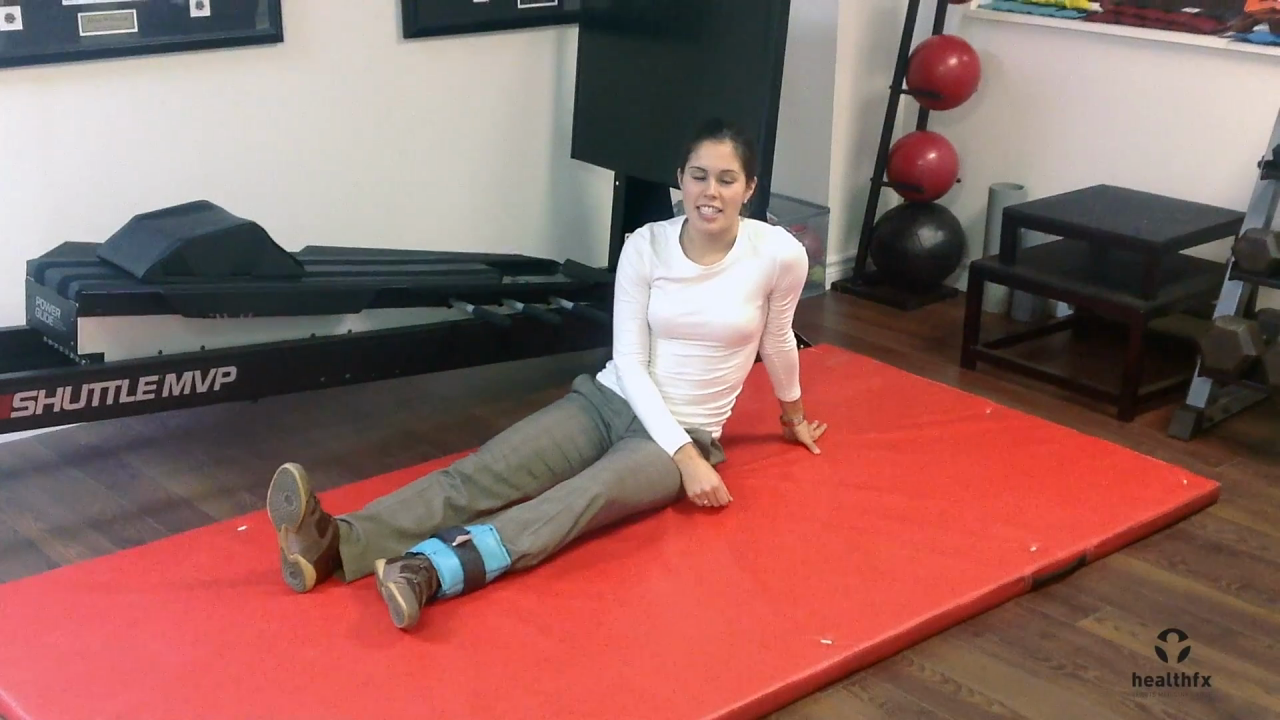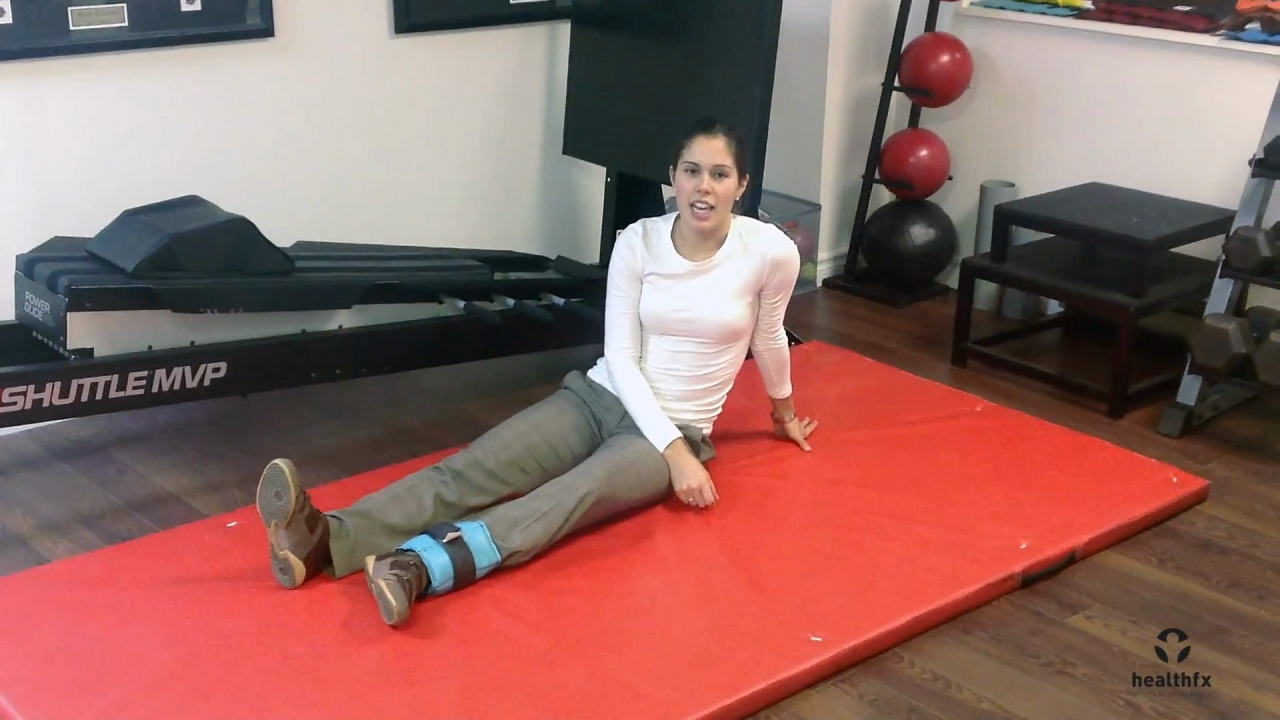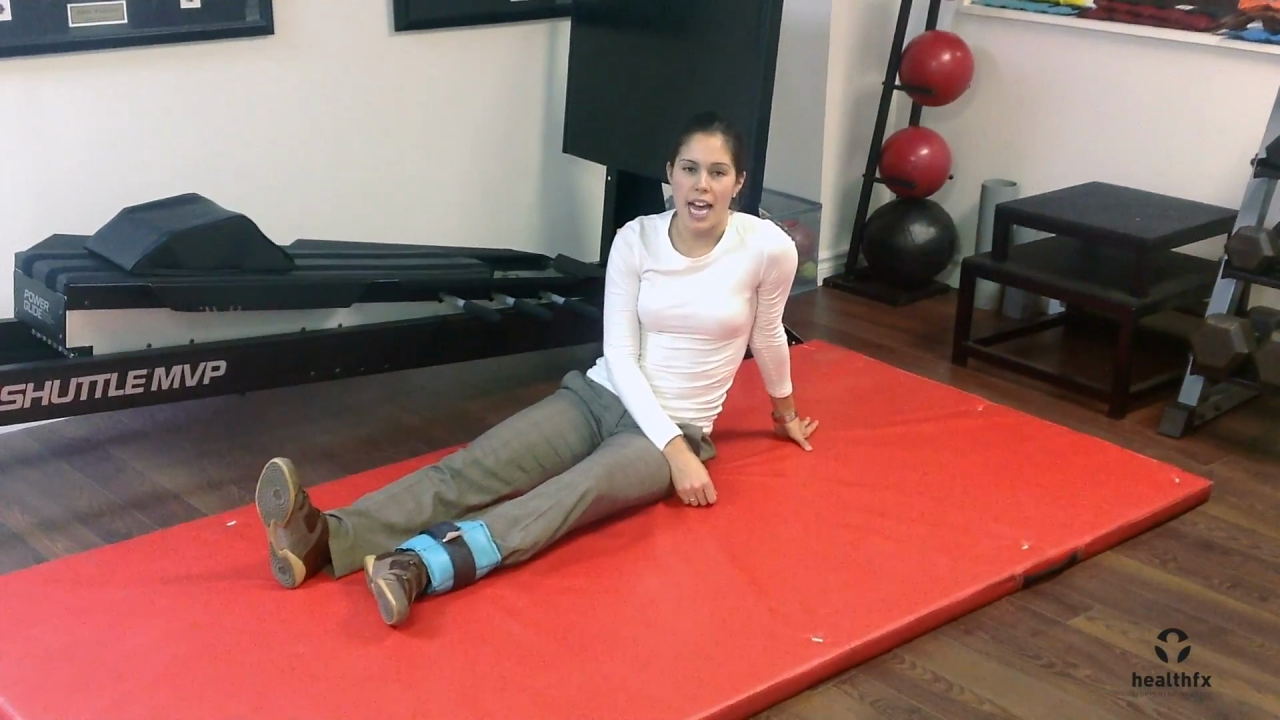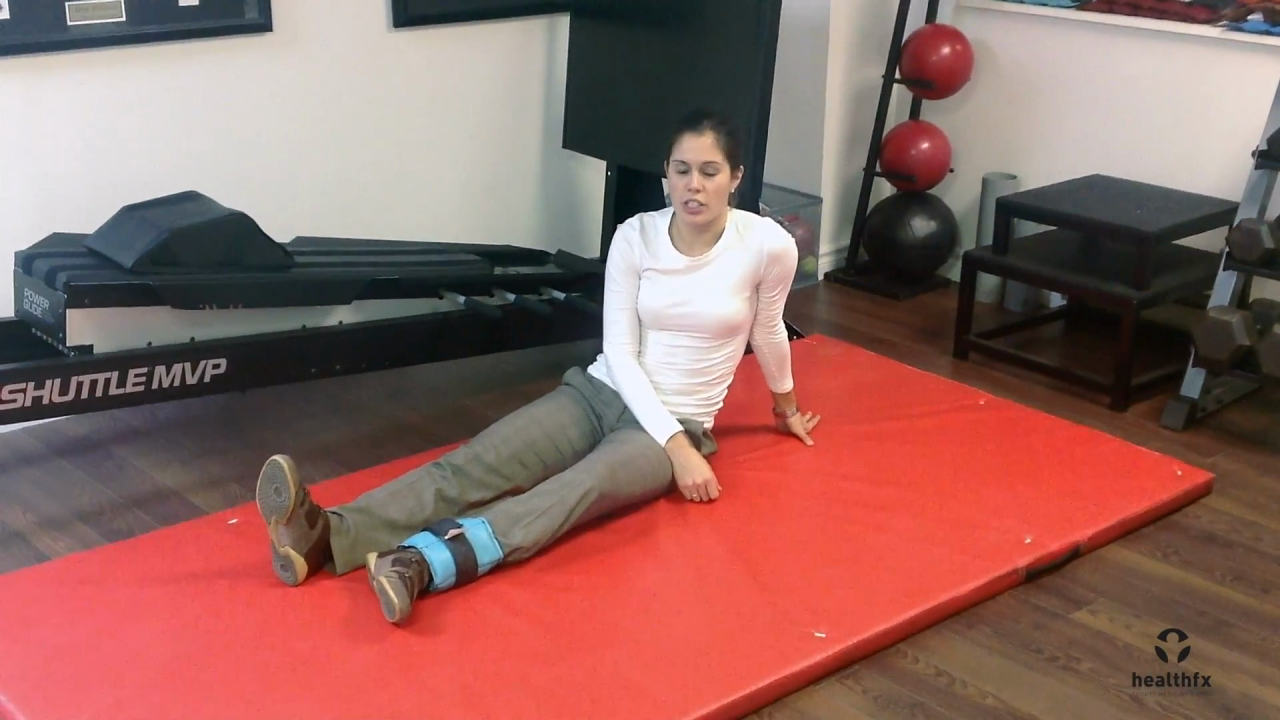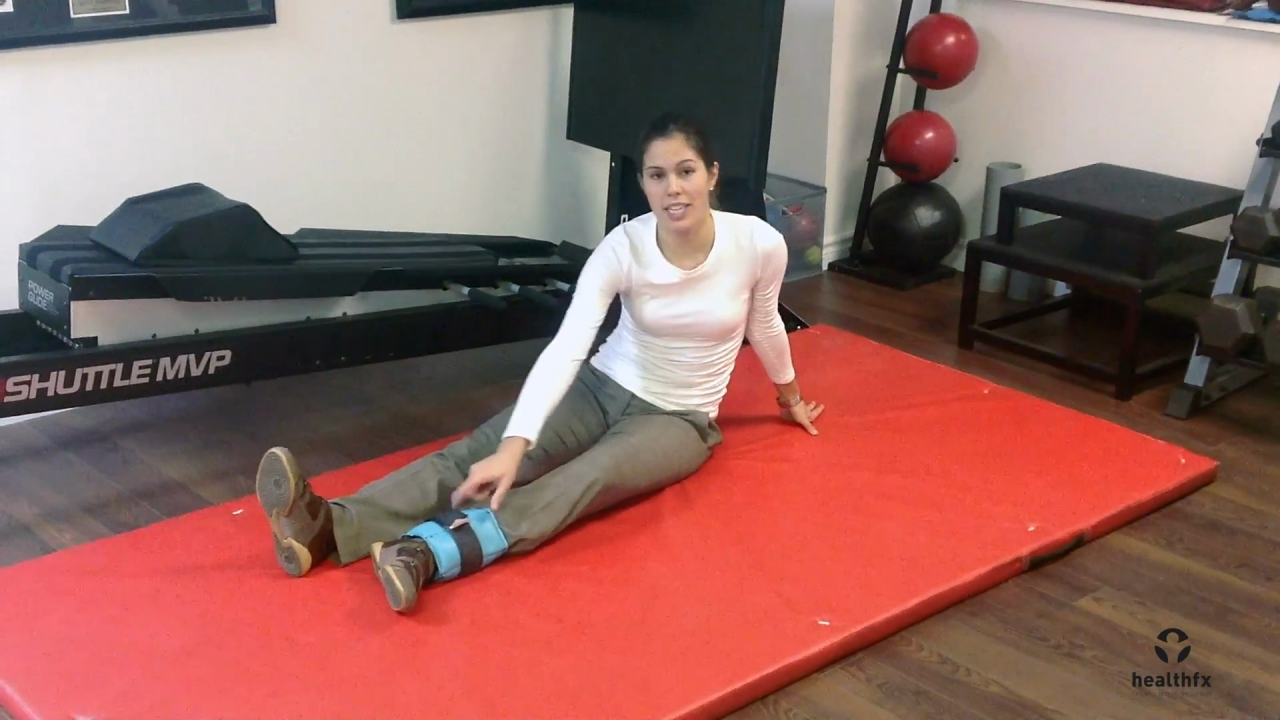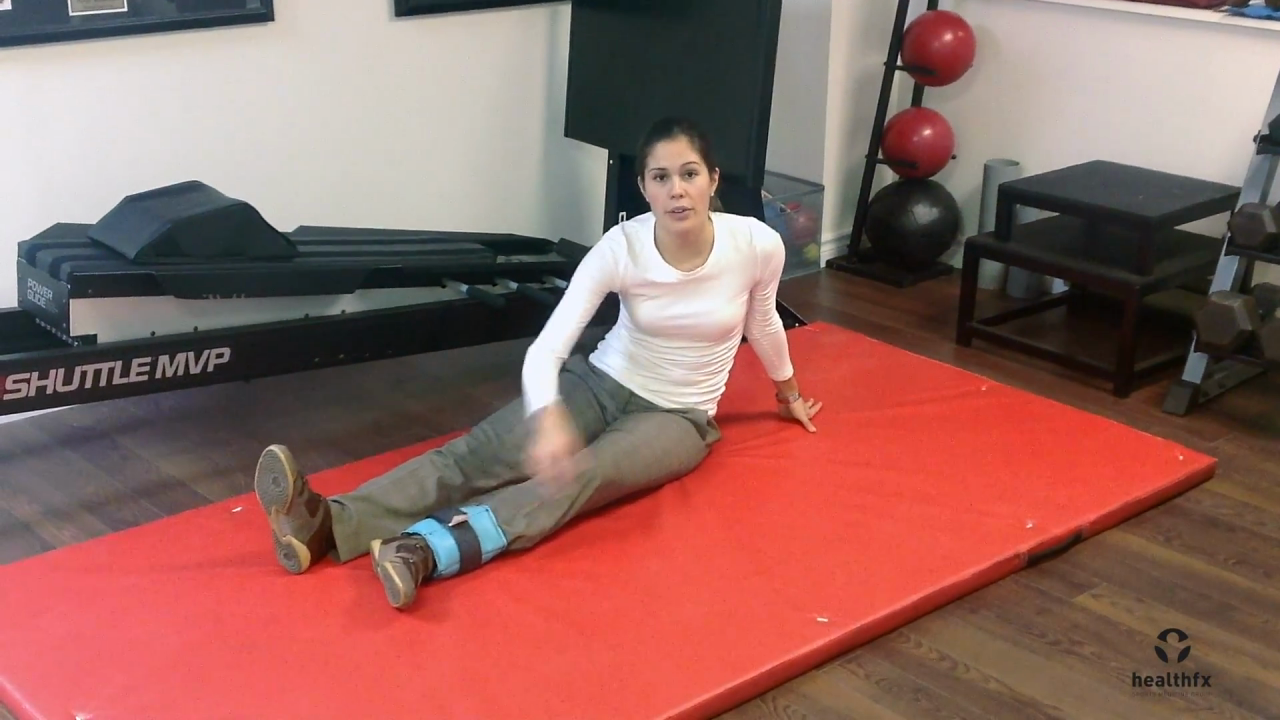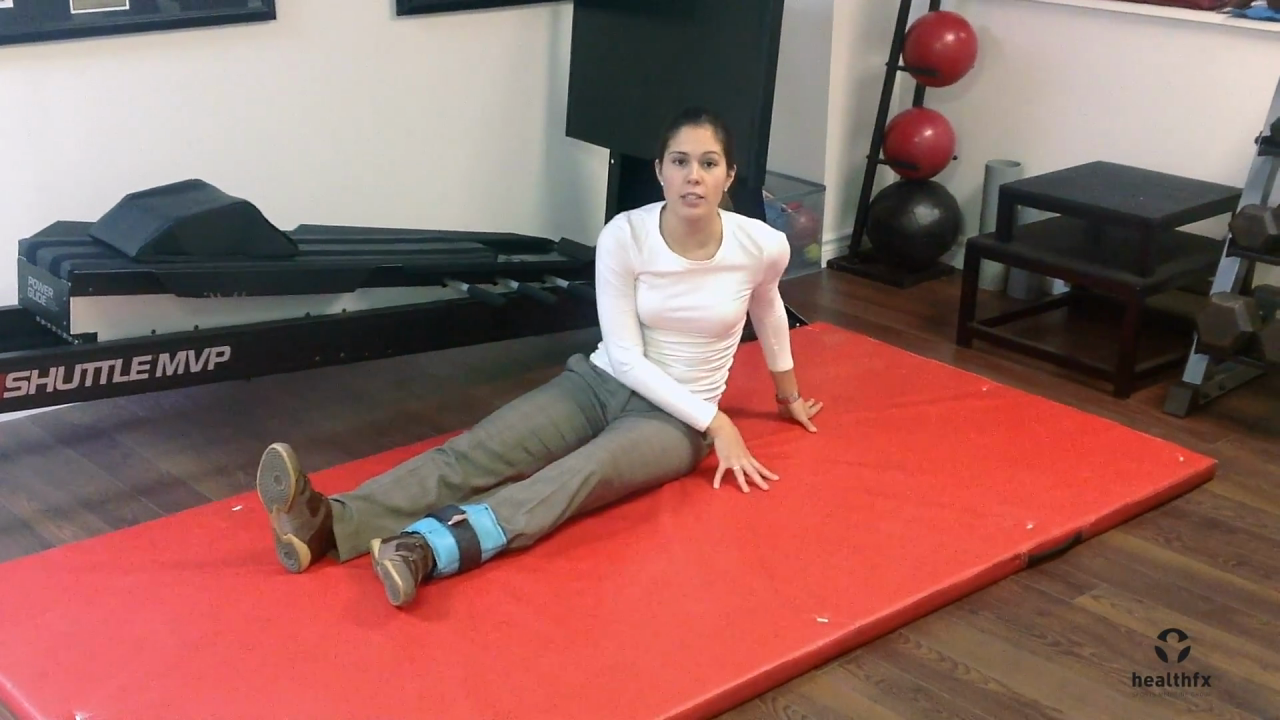
dt=0.7s
person 1, frame 1
left shoulder: (779, 254)
right shoulder: (645, 245)
left elbow: (777, 340)
right elbow: (629, 363)
left wrist: (792, 414)
right wrist: (684, 458)
left hip: (685, 432)
right hip: (606, 400)
left knee: (591, 493)
right knee: (482, 472)
left ankle: (431, 570)
right ankle: (334, 542)
person 1, frame 2
left shoulder: (771, 252)
right shoulder: (638, 240)
left elbow: (768, 338)
right elbow: (621, 358)
left wrist: (784, 411)
right wrist: (674, 452)
left hip: (679, 428)
right hip: (599, 395)
left knee: (583, 489)
right knee: (472, 467)
left ankle: (421, 566)
right ankle: (325, 537)
person 1, frame 3
left shoulder: (768, 248)
right shoulder: (636, 238)
left elbow: (768, 335)
right elbow: (620, 356)
left wrist: (785, 411)
right wrist: (673, 450)
left hip: (679, 428)
right hip: (599, 395)
left knee: (583, 489)
right knee: (473, 467)
left ankle: (421, 566)
right ankle: (324, 537)
person 1, frame 4
left shoulder: (768, 245)
right shoulder: (635, 235)
left elbow: (768, 333)
right elbow: (620, 353)
left wrist: (785, 406)
right wrist: (673, 445)
left hip: (680, 423)
right hip: (598, 391)
left knee: (587, 485)
right knee: (473, 463)
left ankle: (421, 563)
right ankle: (326, 533)
person 1, frame 5
left shoulder: (759, 244)
right shoulder: (622, 248)
left elbow: (764, 326)
right elbow: (565, 350)
left wrist: (790, 397)
right wrist: (514, 445)
left hip: (677, 421)
right hip: (603, 387)
left knee: (594, 476)
right knee: (478, 454)
left ankle: (429, 553)
right ankle: (327, 526)
person 1, frame 6
left shoulder: (758, 246)
right shoulder: (620, 248)
left elbow: (762, 323)
right elbow: (547, 347)
left wrist: (788, 393)
right wrist: (548, 416)
left hip: (675, 419)
right hip: (599, 383)
left knee: (592, 472)
right knee: (479, 450)
left ankle: (428, 551)
right ankle: (326, 522)
person 1, frame 7
left shoulder: (763, 245)
right shoulder: (623, 236)
left elbow: (767, 308)
right elbow: (626, 358)
left wrist: (786, 390)
right wrist: (716, 423)
left hip: (674, 419)
right hip: (599, 382)
left knee: (590, 470)
right knee: (477, 451)
left ankle: (427, 550)
right ankle: (327, 521)
